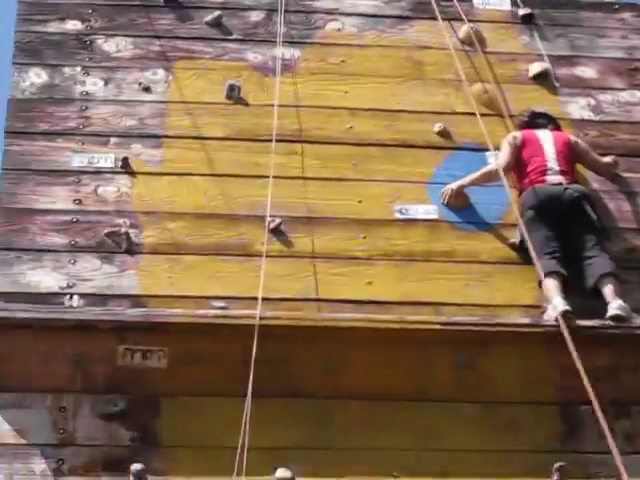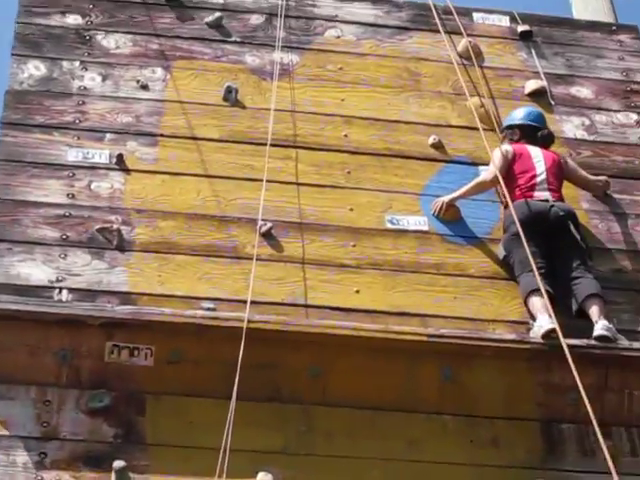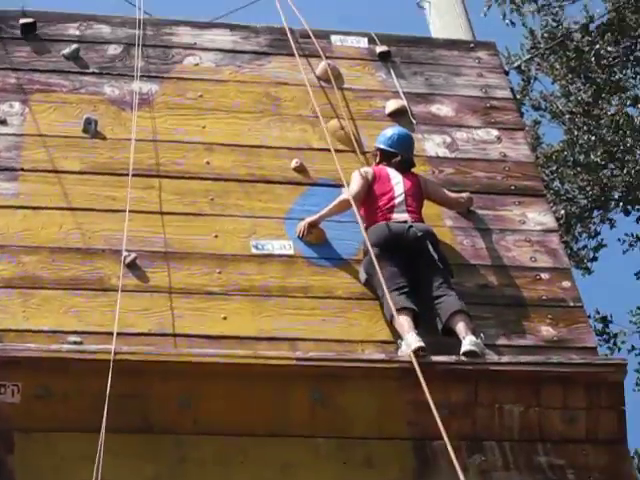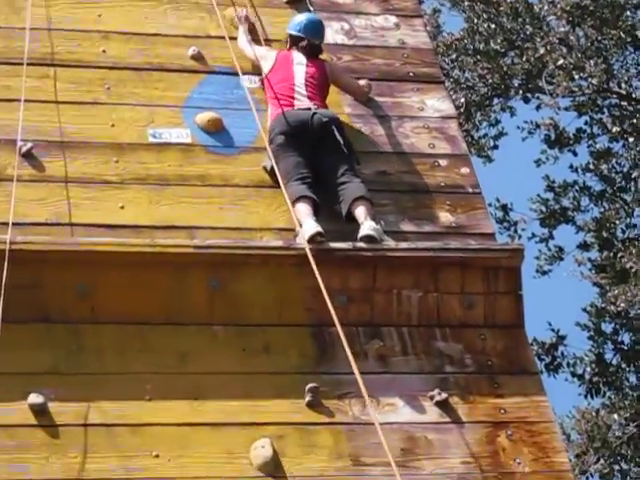
dt=1s
person 1, frame 1
left shoulder: (516, 137)
right shoulder: (569, 139)
left elbow: (500, 168)
right elbow: (606, 168)
left wrist: (462, 184)
right wrist: (610, 161)
left hip: (538, 196)
right hip: (574, 194)
left knee: (546, 253)
right knee: (592, 250)
left ankle: (556, 301)
right ankle: (614, 300)
person 1, frame 2
left shoulder: (506, 150)
right shoulder: (557, 158)
left elbow: (489, 179)
right elbow: (596, 185)
left wrist: (452, 197)
right wrist: (604, 183)
left hip: (523, 212)
right hip: (561, 212)
left knee: (529, 270)
right knee: (577, 271)
left ankle: (543, 318)
right ankle: (601, 321)
person 1, frame 3
left shoulder: (366, 173)
right shoulder: (418, 180)
left elbow: (350, 198)
right elbow: (458, 202)
left wrist: (317, 218)
right wrist: (465, 199)
left hip: (382, 236)
right hip: (420, 234)
left knee: (394, 290)
right knee: (441, 288)
left ankle: (410, 337)
right ankle: (467, 336)
person 1, frame 4
left shoulder: (269, 56)
right shoulder: (326, 66)
left elbow: (243, 43)
right elbow: (361, 92)
left wrist: (243, 25)
right wrist: (364, 84)
left hip: (286, 123)
right hip: (324, 120)
left knee: (296, 178)
right knee: (345, 175)
left ankle: (308, 223)
right ankle: (367, 222)
